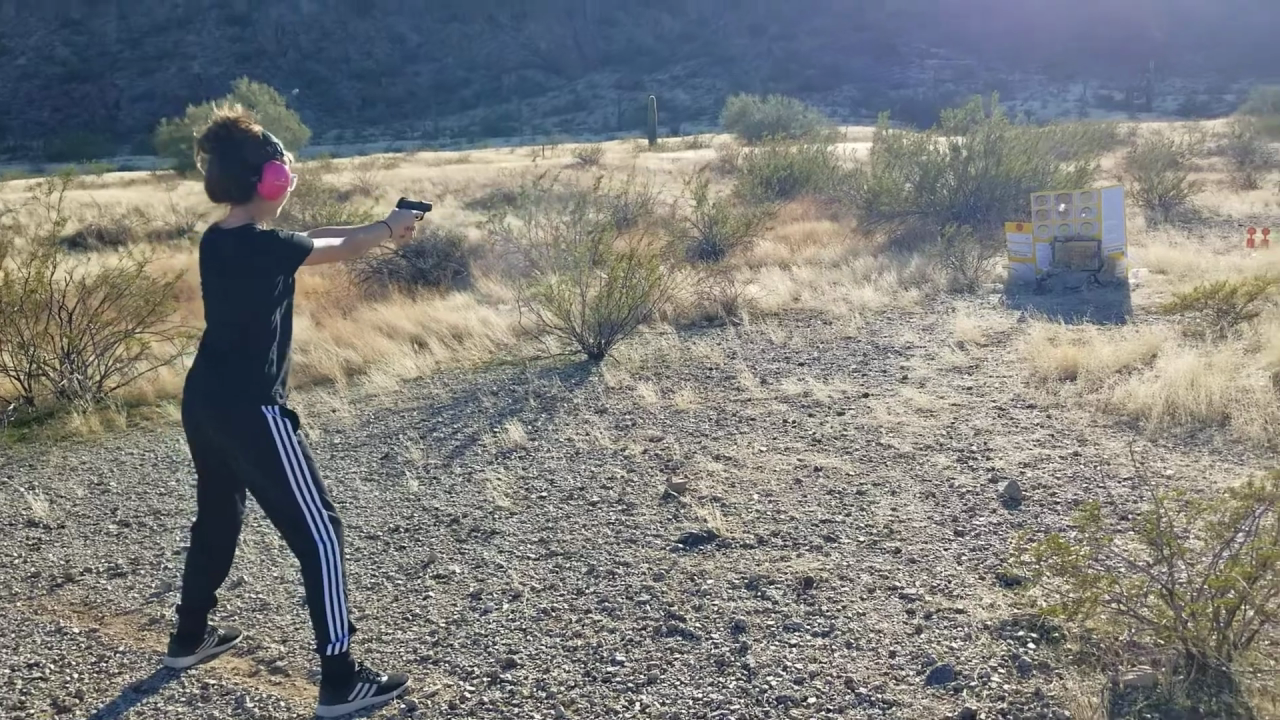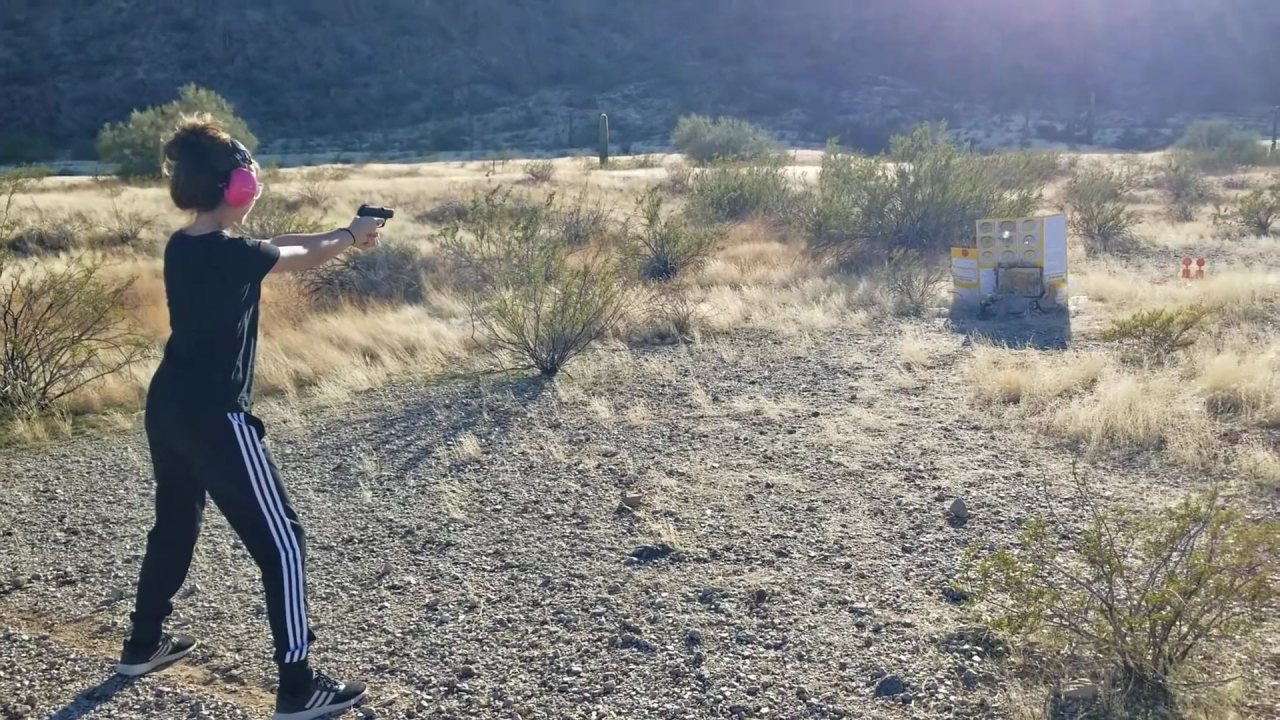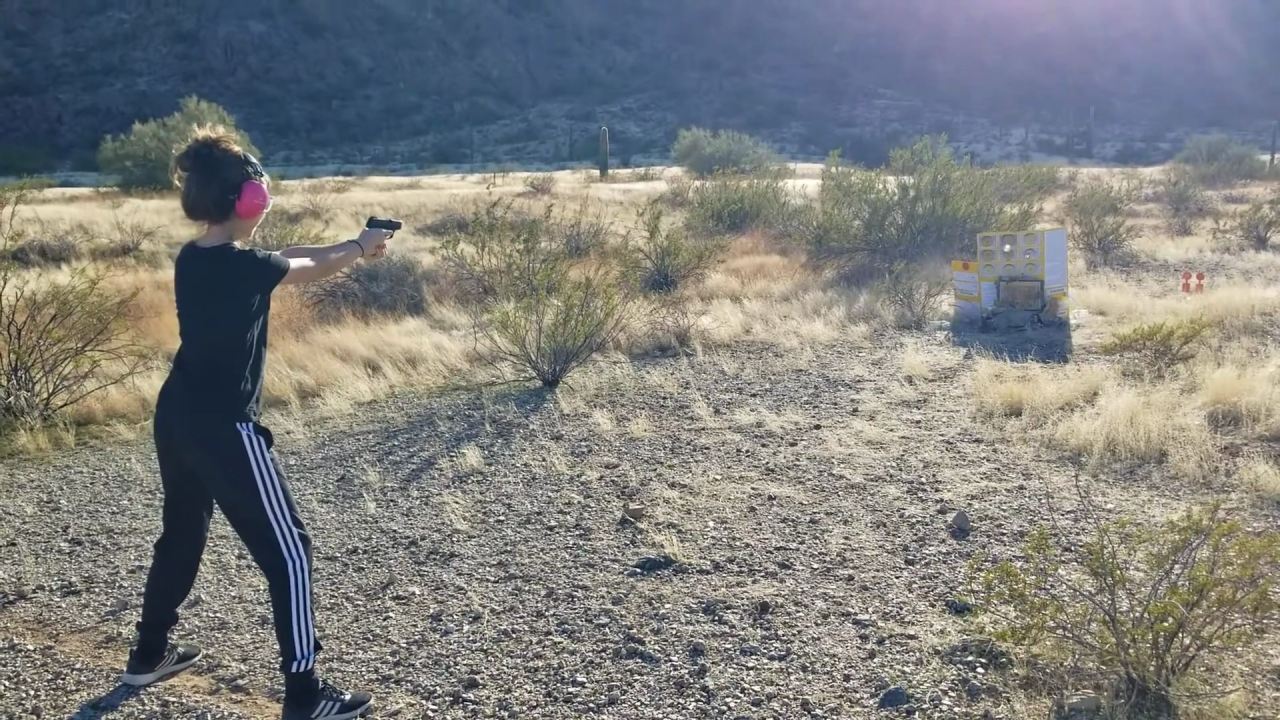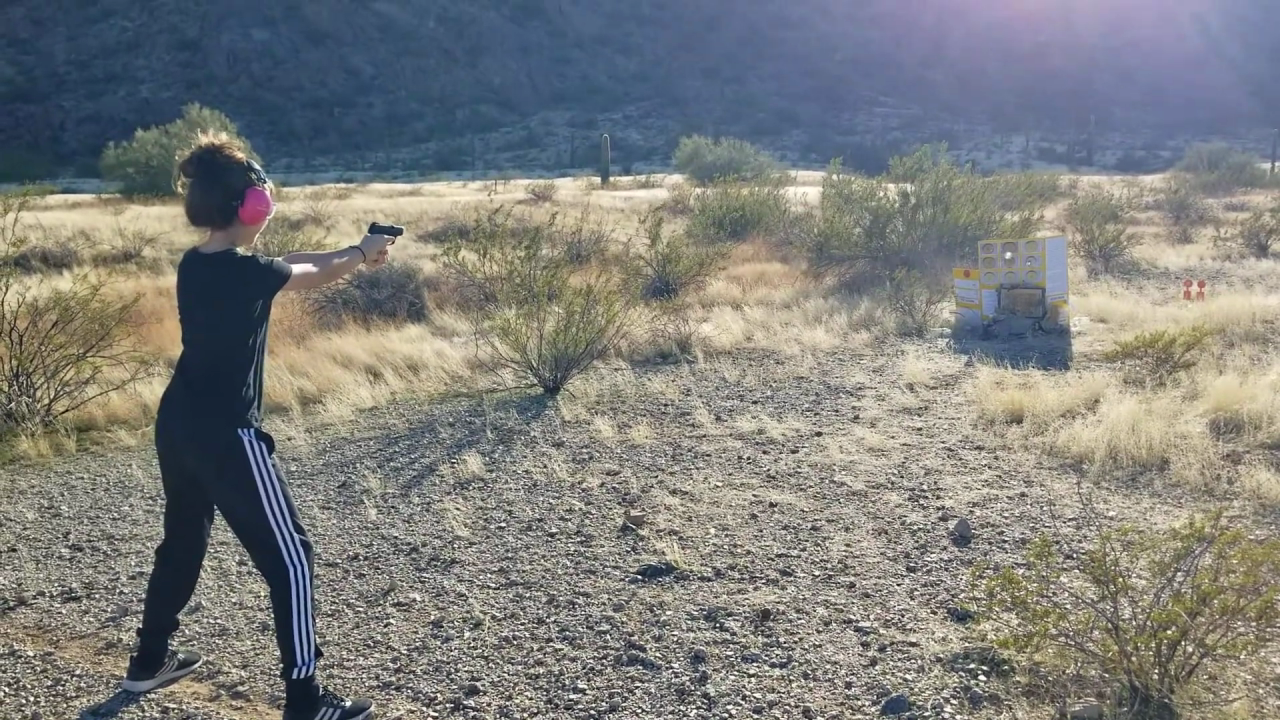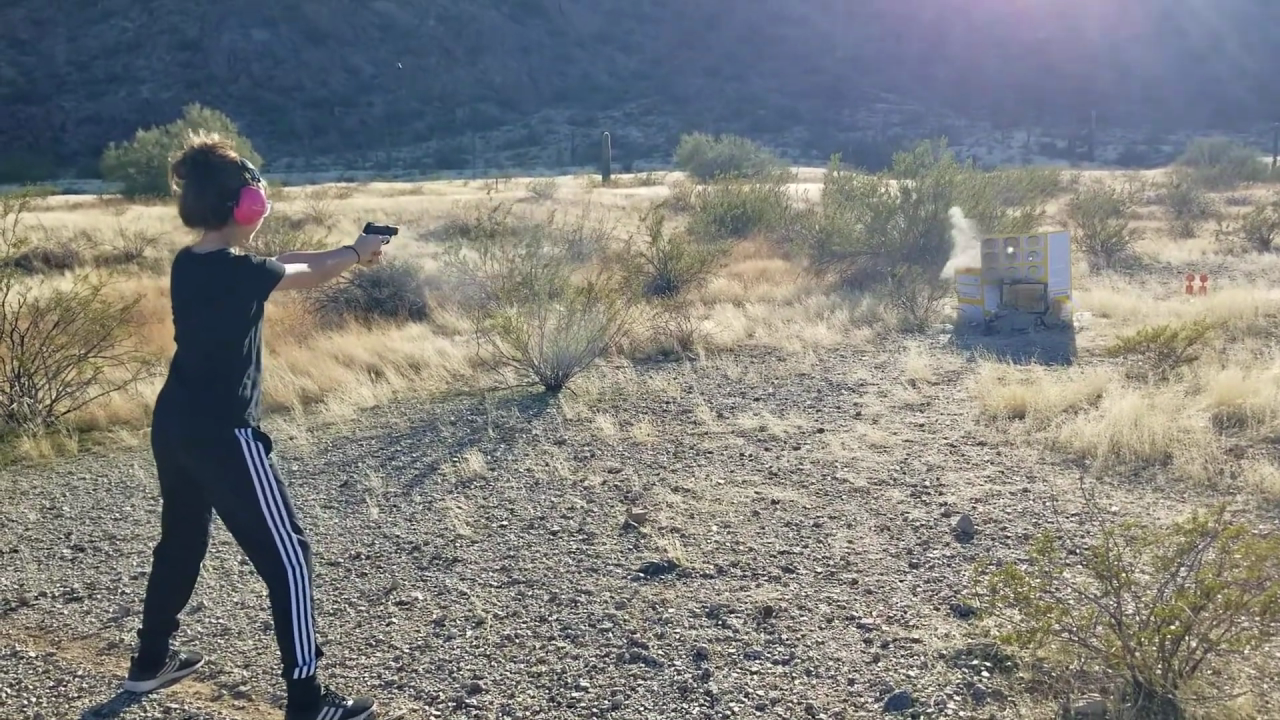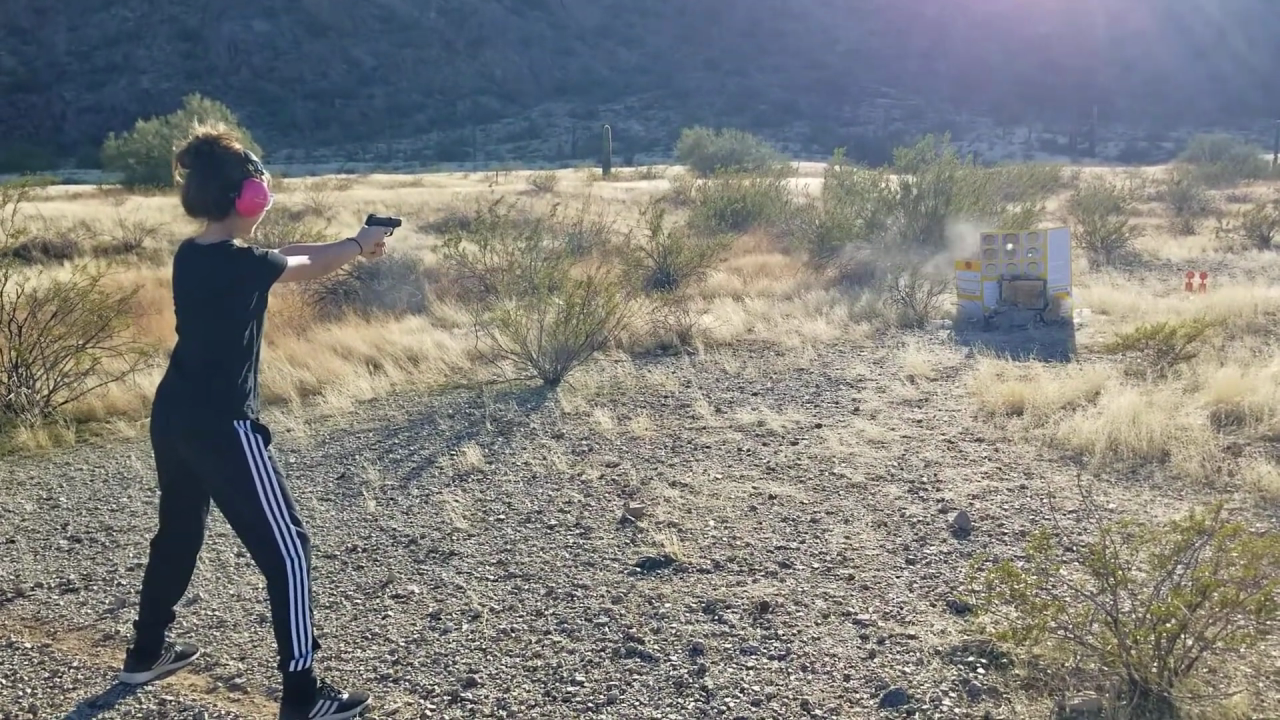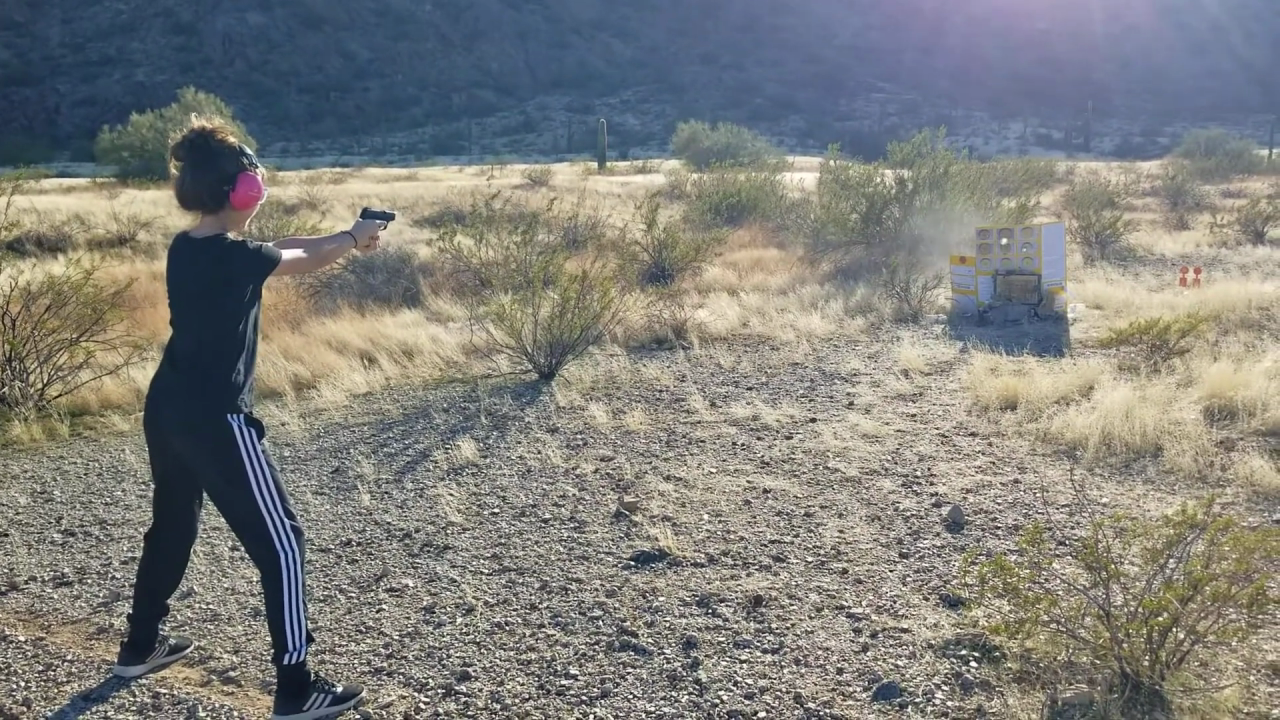
dt=0.7s
person 1, frame 1
left shoulder: (217, 241)
right shoulder: (265, 247)
left elbow: (314, 239)
right elbow: (339, 249)
left wrist: (379, 227)
right wrist: (389, 229)
left hip: (204, 401)
right hip: (250, 410)
left knee: (218, 515)
right knee: (318, 535)
left ankle: (190, 636)
person 1, frame 2
left shoulder: (182, 247)
right shoulder: (232, 255)
left elbow: (279, 245)
right elbow: (304, 256)
left wrist: (342, 234)
right wrist: (352, 235)
left hip: (168, 407)
right hip: (215, 418)
left knee: (175, 524)
right knee: (280, 543)
left ankle: (143, 644)
person 1, frame 3
left shoulder: (191, 259)
right shoulder: (242, 267)
left elbow: (287, 257)
right elbow: (311, 268)
left wrist: (349, 245)
right wrist: (361, 248)
left hip: (176, 418)
right hip: (224, 429)
left knee: (182, 534)
right knee: (287, 553)
left ankle: (149, 653)
person 1, frame 4
left shoulder: (194, 265)
right shoulder: (245, 272)
left elbow: (291, 263)
right elbow: (314, 274)
left wrist: (352, 252)
right wrist: (363, 253)
left hip: (177, 424)
right hip: (226, 435)
left knee: (182, 540)
right knee: (289, 560)
left ankle: (149, 661)
person 1, frame 5
left shoulder: (187, 264)
right shoulder: (238, 273)
left elbow: (283, 263)
right elbow: (307, 274)
left wrist: (345, 251)
right wrist: (356, 253)
left hip: (174, 425)
right hip: (223, 436)
left knee: (181, 540)
right knee: (287, 559)
left ankle: (150, 661)
person 1, frame 6
left shoulder: (190, 255)
right shoulder: (241, 264)
left elbow: (288, 254)
right elbow: (308, 266)
left wrist: (347, 244)
right wrist: (360, 245)
left hip: (173, 416)
right hip: (222, 427)
left knee: (177, 532)
right knee: (286, 551)
left ankle: (146, 652)
person 1, frame 7
left shoulder: (184, 248)
right shoulder: (235, 257)
left elbow: (279, 249)
right elbow: (302, 260)
left wrist: (342, 236)
right wrist: (355, 239)
left hip: (167, 409)
right hip: (216, 420)
left knee: (172, 525)
right knee: (280, 544)
left ankle: (140, 645)
